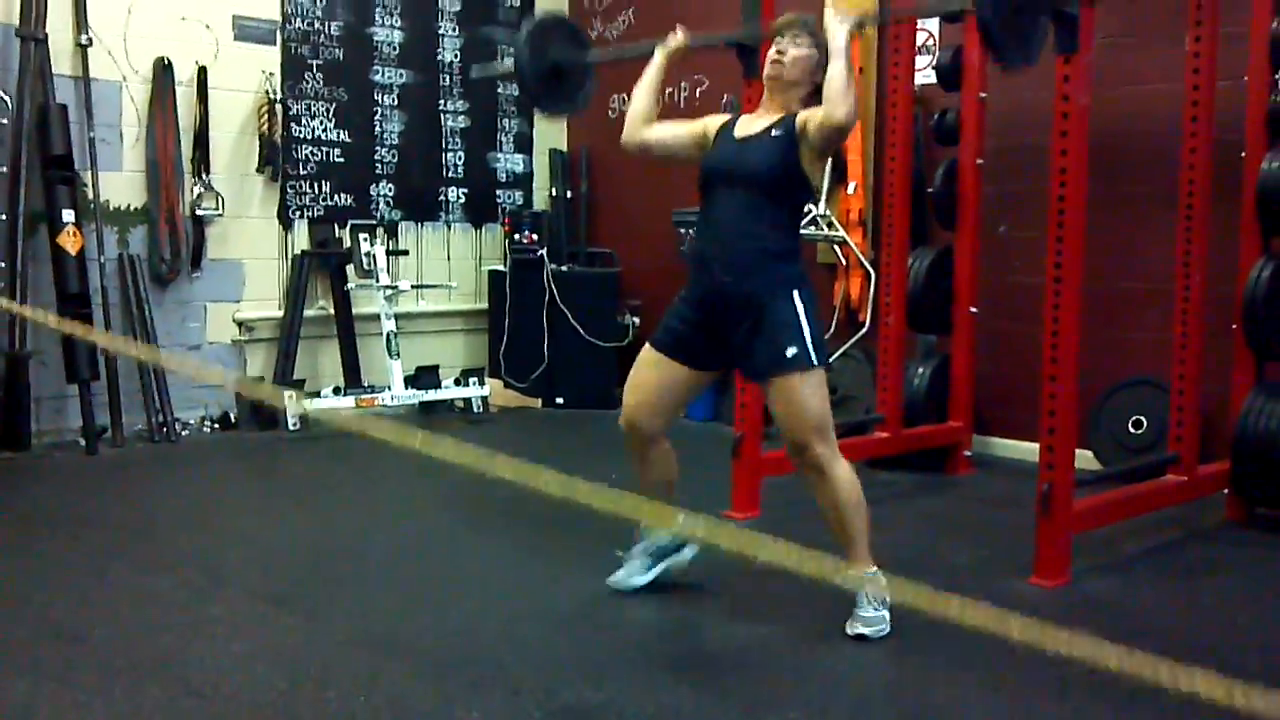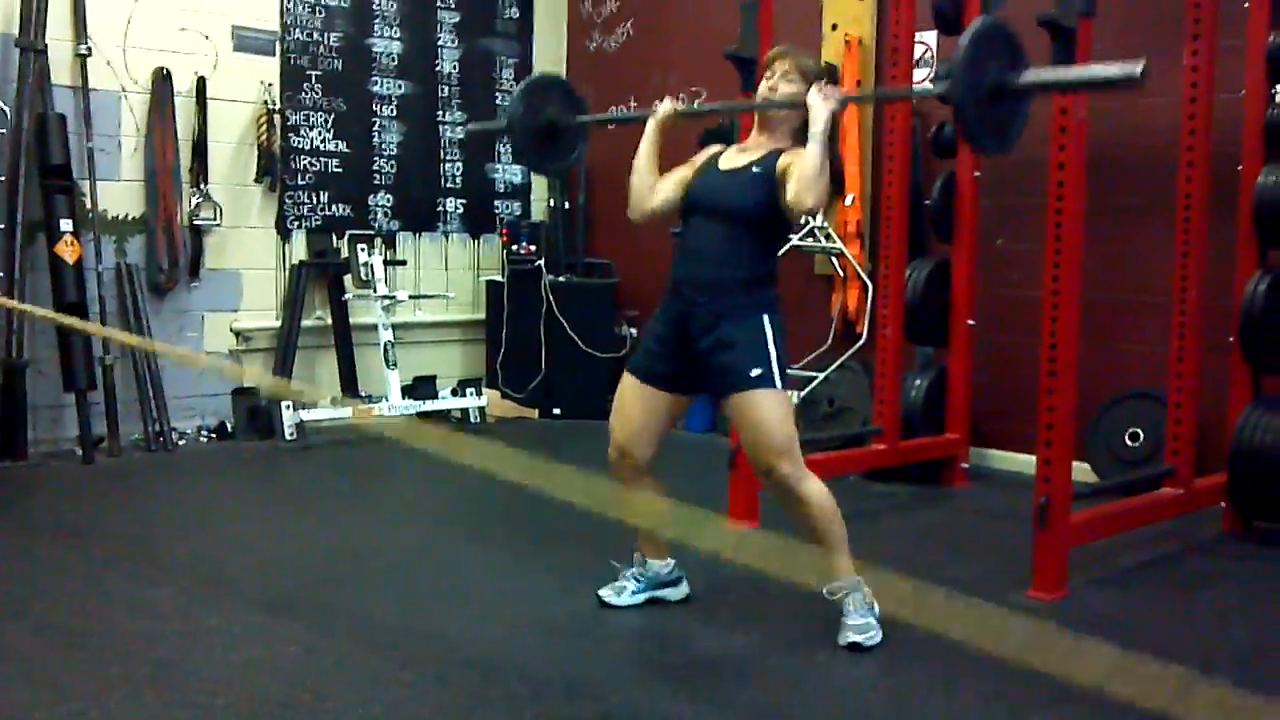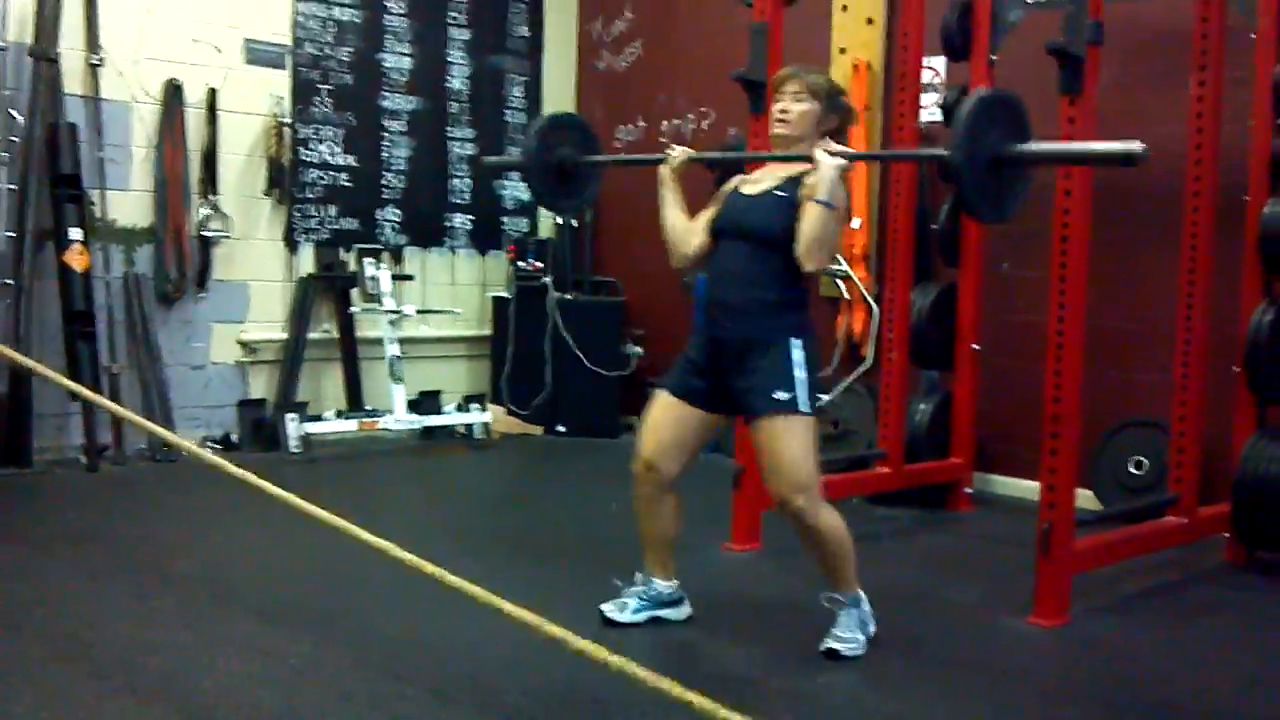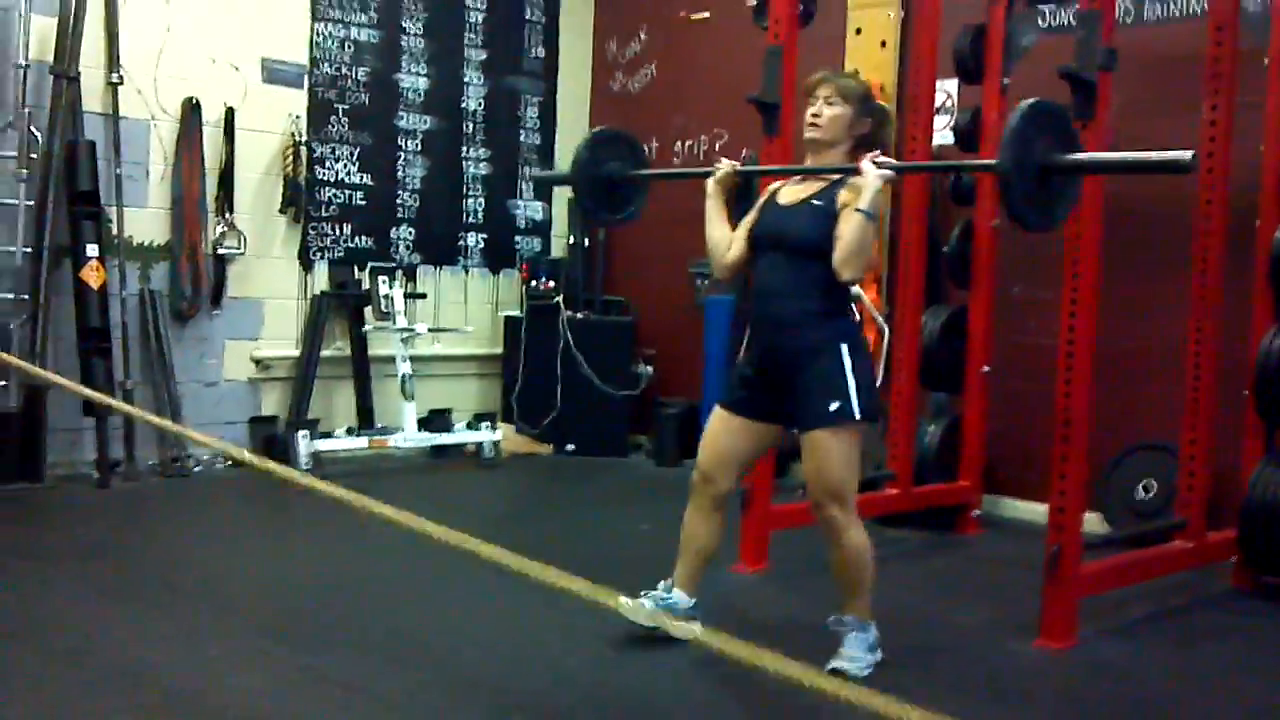
dt=0.2s
person 1, frame 1
left shoulder: (809, 124)
right shoulder: (724, 124)
left elbow: (839, 118)
right elbow: (636, 136)
right wrist: (661, 61)
left hip: (773, 302)
right hip: (703, 299)
left knee: (814, 451)
right knee: (638, 422)
left ankle: (867, 581)
right ankle: (663, 539)
person 1, frame 2
left shoulder: (800, 159)
right shoulder: (713, 156)
left elbow: (807, 203)
right elbow: (643, 205)
left wrist: (816, 126)
right wrist: (652, 131)
left hip: (743, 325)
right hip: (675, 321)
left knee: (782, 467)
right knee: (626, 451)
left ankle: (853, 591)
right ankle: (657, 568)
person 1, frame 3
left shoulder: (819, 182)
right shoulder: (738, 183)
left elbow: (811, 260)
right elbow: (685, 252)
left wrist: (827, 179)
right wrist: (669, 181)
left hip: (778, 350)
right hip: (712, 348)
left knee: (797, 495)
right knee: (652, 466)
left ankle: (852, 605)
right ankle: (660, 587)
person 1, frame 4
left shoulder: (857, 188)
right shoulder: (777, 190)
left elbow: (850, 269)
right elbow: (725, 262)
left wrist: (868, 192)
right wrist: (715, 192)
left hip: (825, 358)
right hip: (762, 358)
left knee: (833, 505)
right knee: (709, 479)
left ankle: (860, 632)
right ankle: (677, 597)
